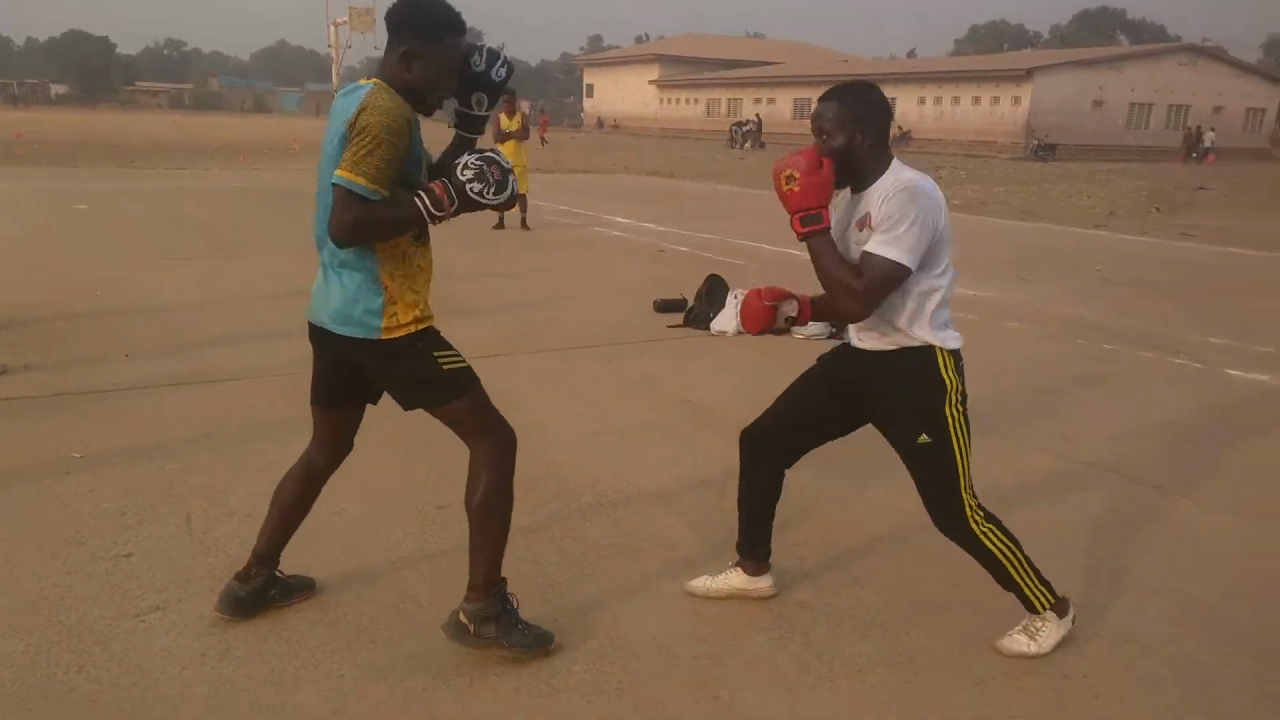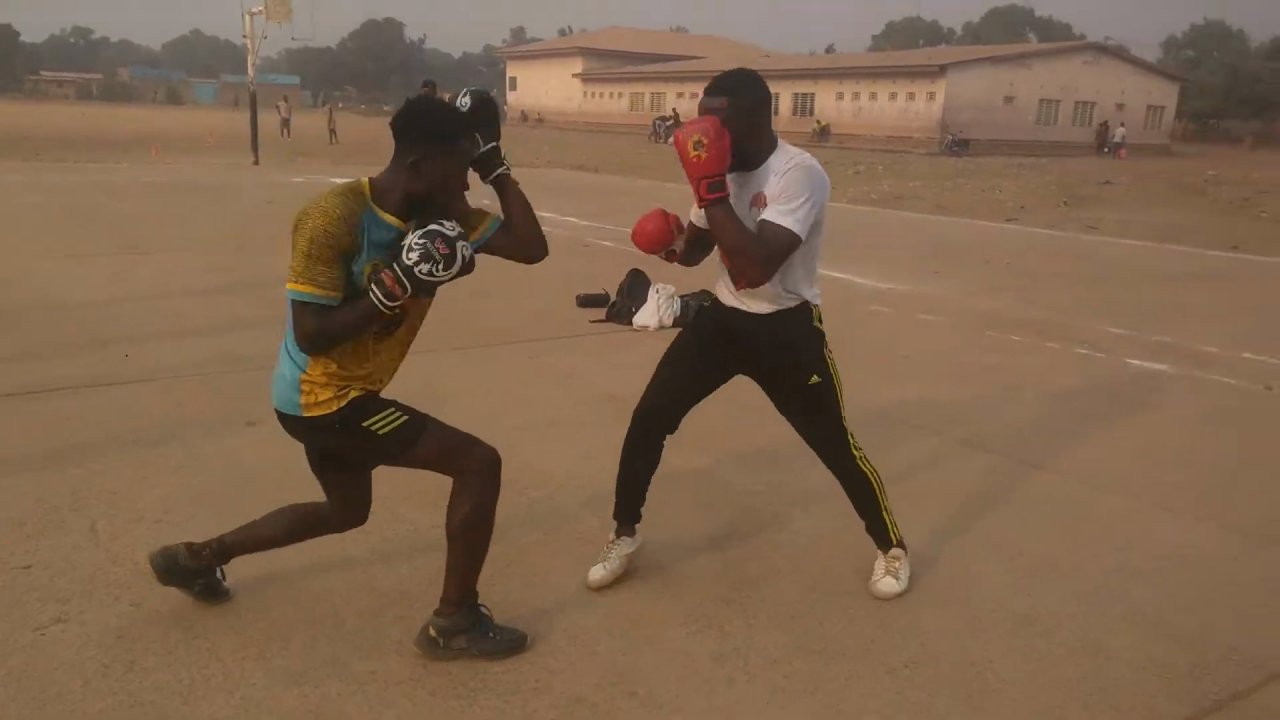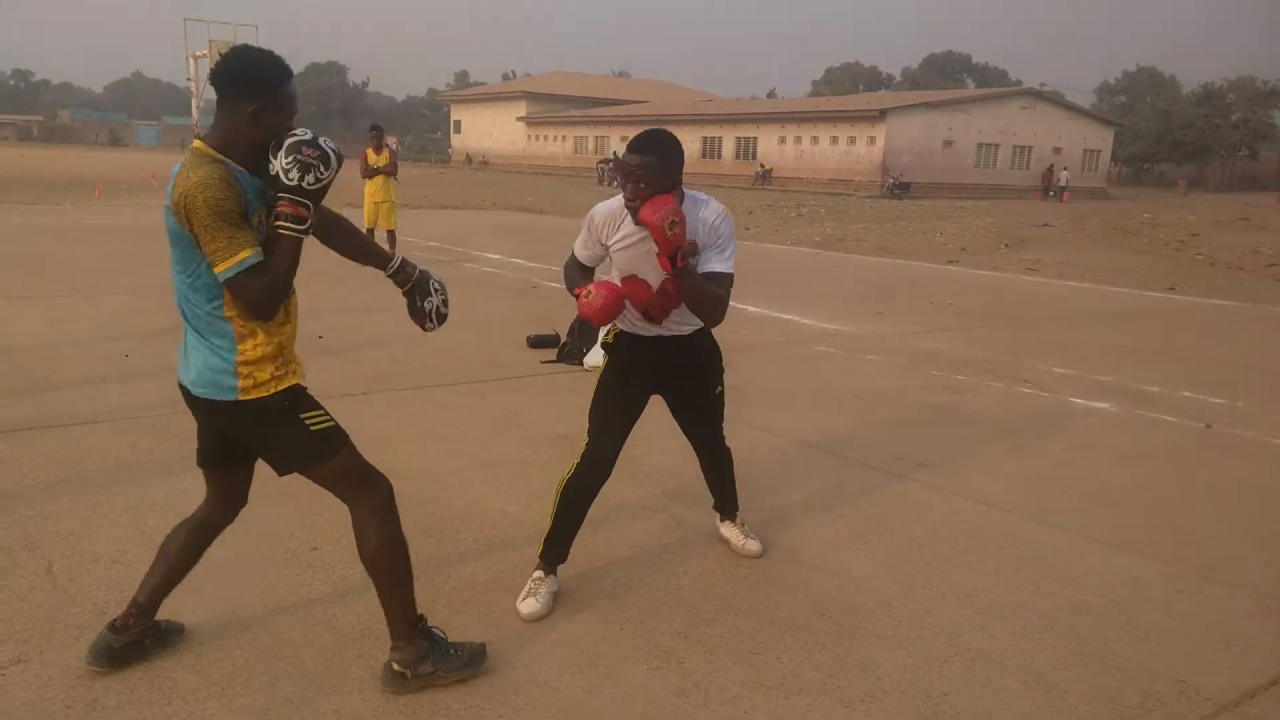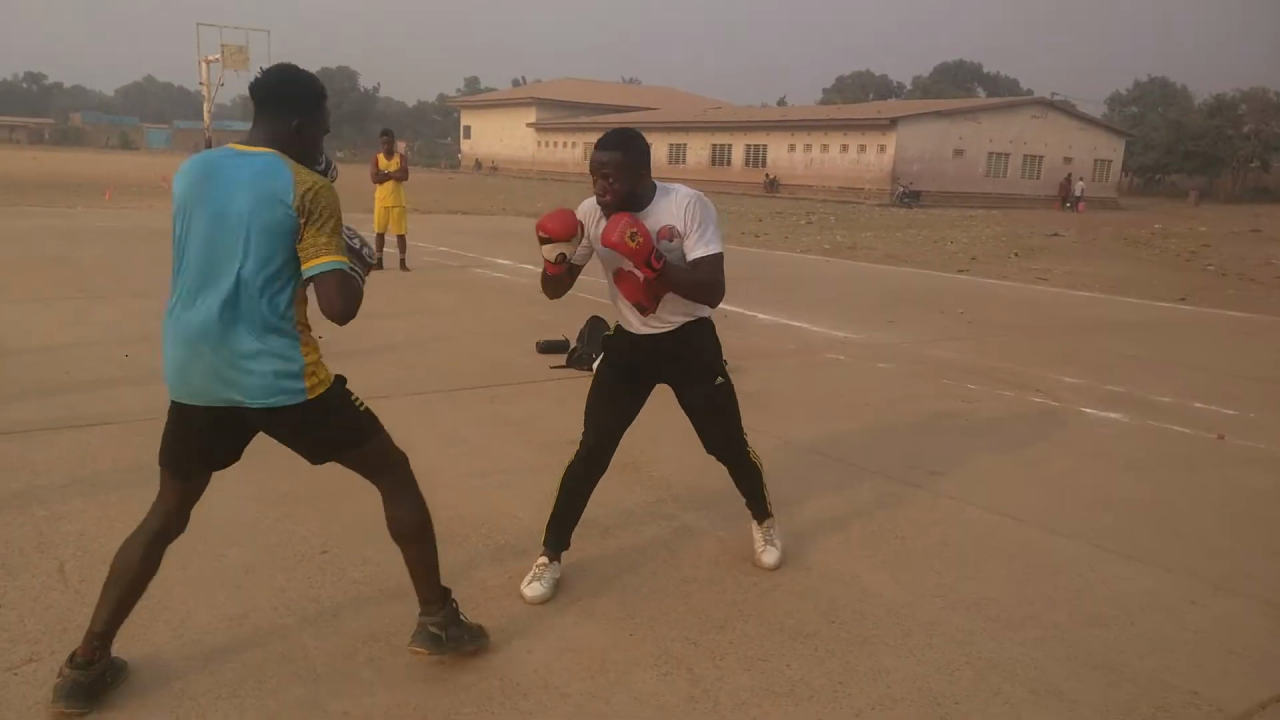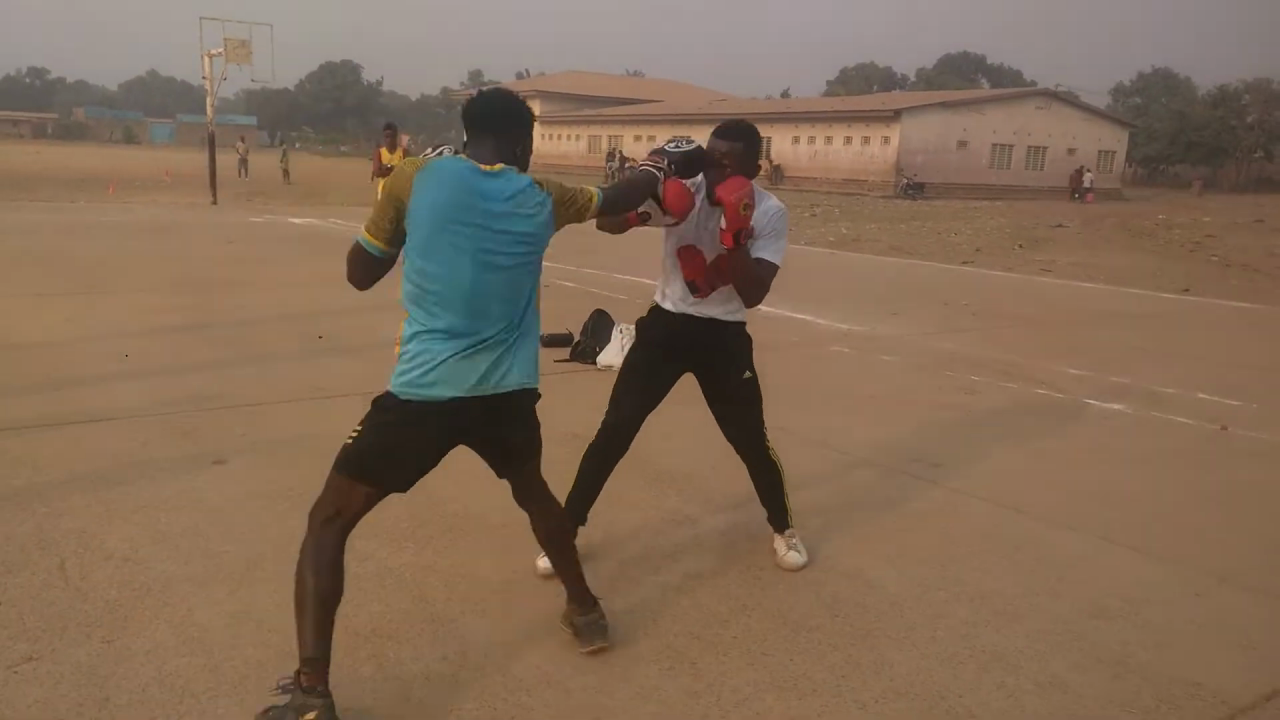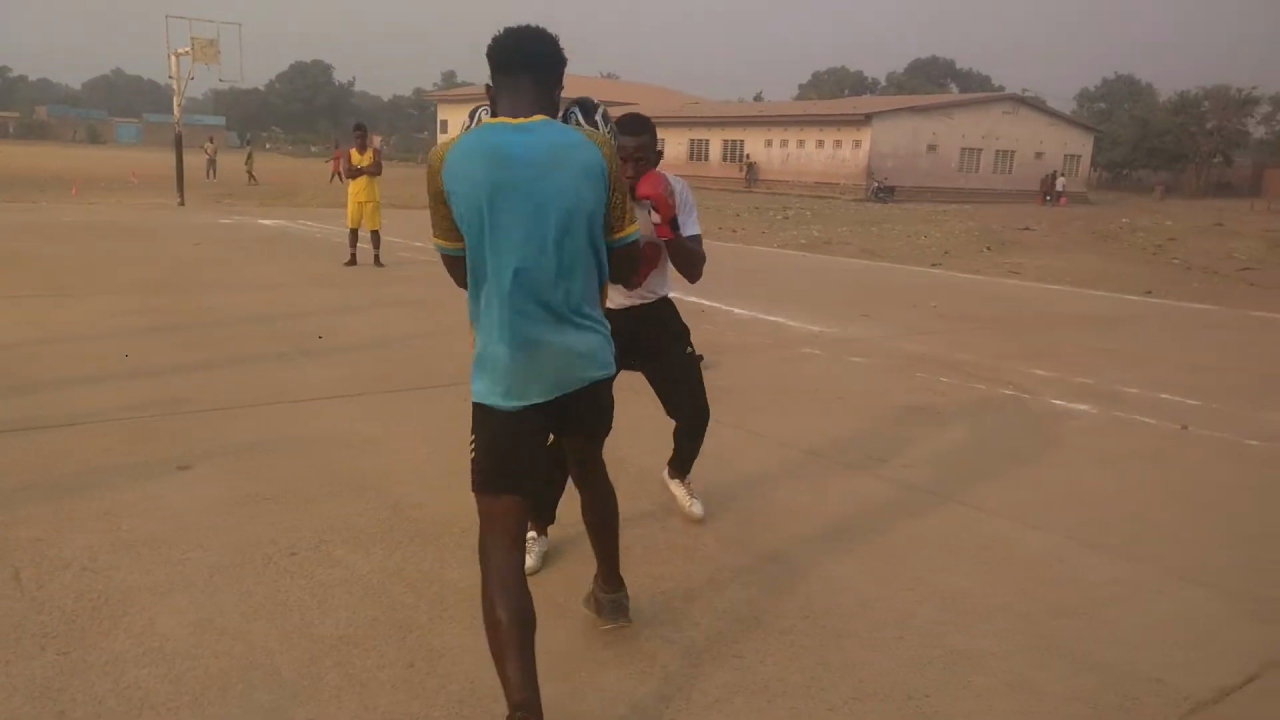
dt=0.5s
person 1, frame 1
left shoulder: (362, 101)
right shoulder: (385, 111)
left elbow: (402, 190)
right elbow: (344, 225)
left wrist: (473, 112)
right wrist: (444, 195)
left hip: (333, 316)
right hip: (387, 323)
left knee: (327, 448)
right knee: (493, 440)
left ankle: (253, 579)
right ankle: (484, 608)
person 1, frame 2
left shoulder: (434, 217)
right shoulder: (330, 216)
left elbow: (532, 247)
right elbow: (310, 335)
left wrist: (494, 163)
right wrist: (397, 284)
left hip: (328, 395)
right hip: (321, 398)
left knee: (347, 510)
right knee: (478, 462)
left ankle: (195, 557)
right ankle: (454, 619)
person 1, frame 3
left shoulder: (244, 168)
right shoulder: (209, 184)
left elbow: (325, 220)
right elbow: (259, 301)
left wrist: (398, 265)
right wrist: (292, 206)
left hip: (207, 378)
right hip: (253, 381)
left knee: (220, 505)
right knee: (371, 493)
left ankle: (128, 630)
right ankle: (412, 648)
person 1, frame 4
left shoulder: (190, 173)
right shoulder: (308, 190)
right elbow: (338, 307)
right wrist: (353, 271)
left hip: (196, 383)
right hip: (285, 383)
left knee: (166, 516)
right knee: (394, 474)
left ankle: (85, 663)
right ankle: (438, 618)
person 1, frame 5
left shoulder: (415, 177)
right shoulder: (545, 198)
left elbow: (360, 274)
right elbow: (624, 198)
right wrist: (662, 168)
left hip: (425, 388)
right hip: (510, 388)
left knee: (327, 526)
right knee: (532, 490)
right ankle: (583, 610)
person 1, frame 6
left shoulder: (447, 161)
right shoulder: (596, 155)
left elbow: (459, 271)
right elbow: (627, 270)
left hip: (506, 379)
right hip: (587, 363)
left knee: (501, 551)
right knee: (588, 468)
right ankle: (610, 588)
person 2, frame 1
left shoulder: (910, 193)
right shoulder: (847, 195)
left elbow: (860, 300)
left wrist: (809, 222)
right wrist: (797, 309)
left hip: (918, 369)
right hip: (857, 360)
left knee: (953, 511)
right knee: (759, 443)
left ankle: (1051, 609)
right ankle: (752, 570)
person 2, frame 2
left shoulder: (800, 173)
right shoulder: (712, 169)
left elbow: (757, 268)
left wrist: (711, 190)
right wrist: (673, 241)
left hip: (786, 327)
right hip: (722, 318)
left knee: (836, 446)
right knee: (649, 419)
left ankle: (890, 547)
right ankle: (624, 534)
person 2, frame 3
left shoulder: (713, 218)
right shoulder: (605, 216)
left elbow: (715, 313)
right elbow: (578, 270)
left wrist: (676, 259)
right wrist: (587, 296)
left hip: (692, 349)
right hip: (631, 348)
left knee: (711, 443)
right knee: (597, 459)
left ankle: (728, 518)
right ankle: (545, 570)
person 2, frame 4
left shoulder: (690, 206)
right shoulder: (591, 213)
left elbow: (712, 291)
right elbow: (553, 290)
left wrist: (653, 259)
right wrist: (554, 257)
left hip: (690, 342)
right hip: (630, 344)
left knee: (728, 442)
right knee: (593, 450)
left ankle: (762, 520)
right ankle: (550, 555)
person 2, frame 5
left shoulder: (768, 213)
left elbow: (753, 296)
right elbow: (608, 223)
left hip: (724, 336)
right hip: (664, 327)
left knee: (752, 441)
right knee: (614, 431)
left ankle: (783, 529)
right ankle: (566, 530)
person 2, frame 6
left shoulder: (674, 191)
left elbow: (694, 272)
left wrist: (667, 224)
left hip: (657, 318)
right hip: (602, 321)
left knee: (694, 413)
left ankle: (677, 474)
right ankle: (537, 529)
